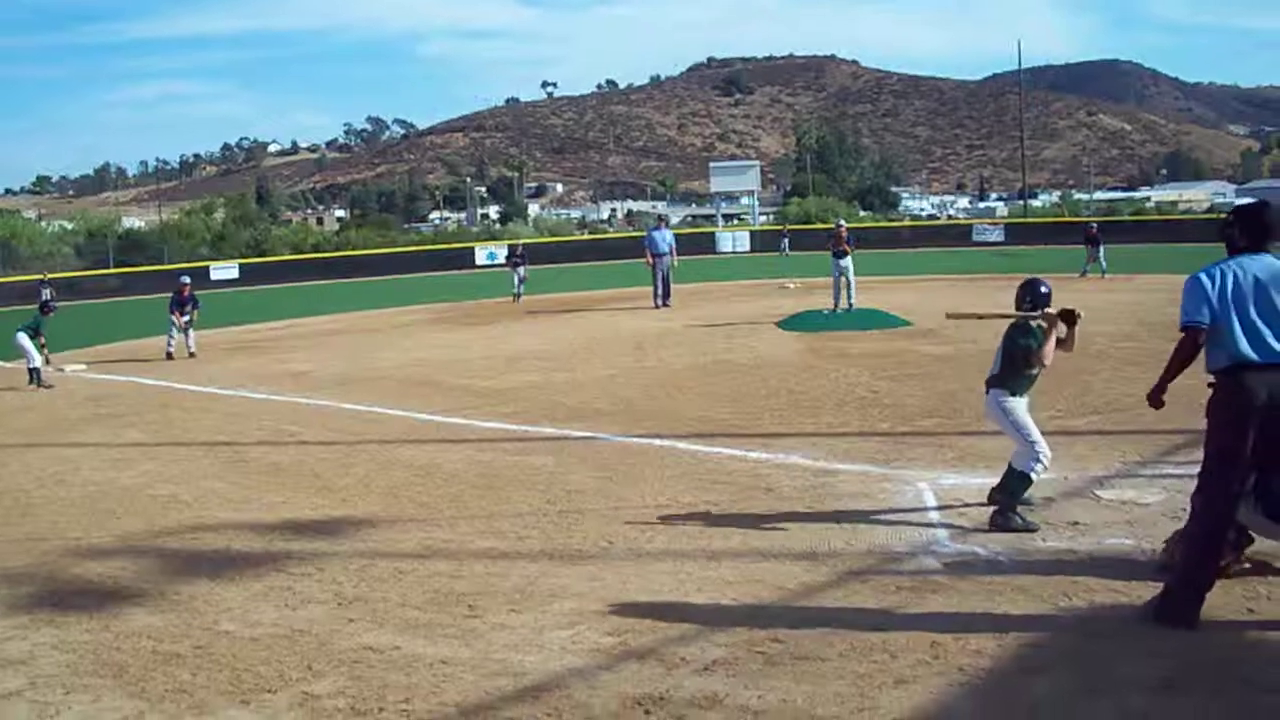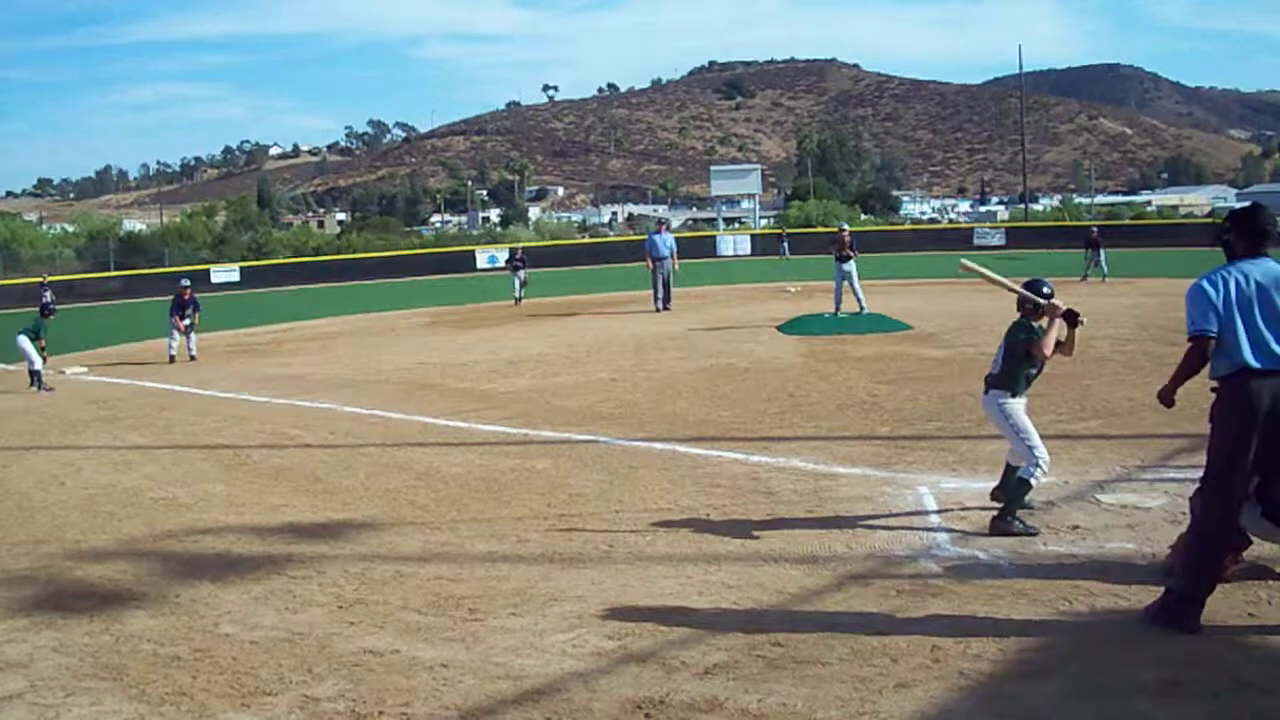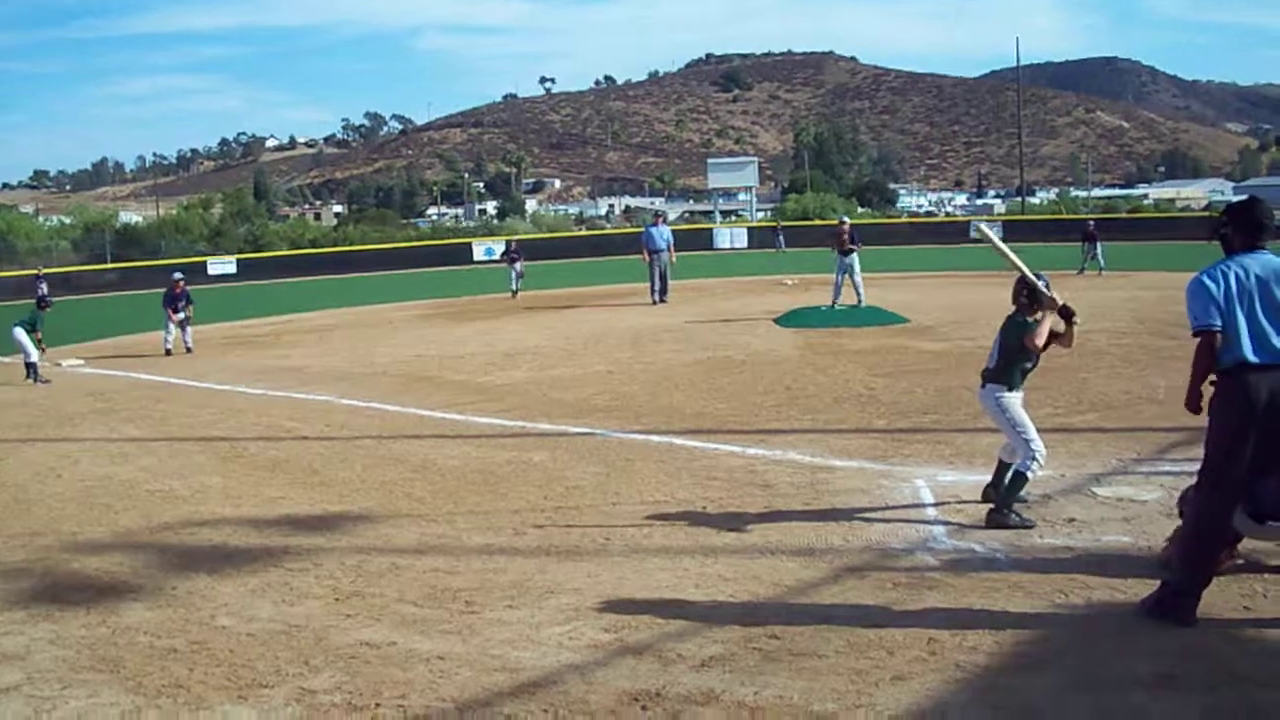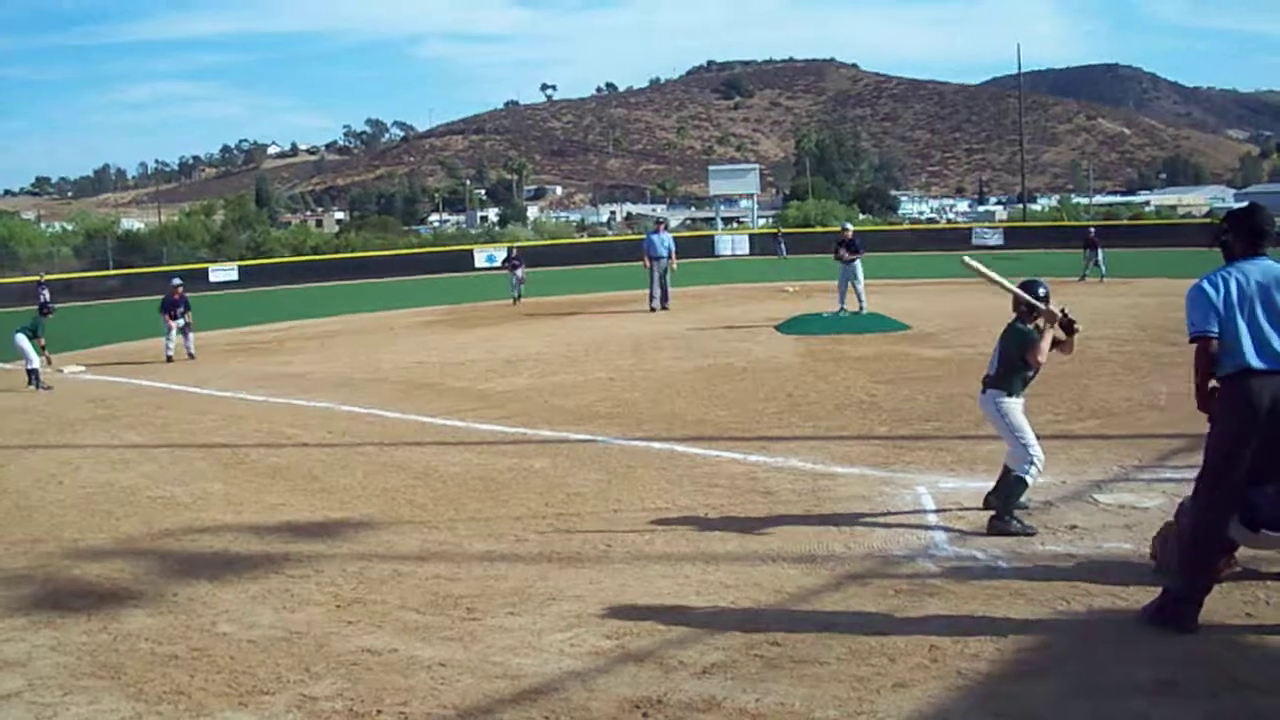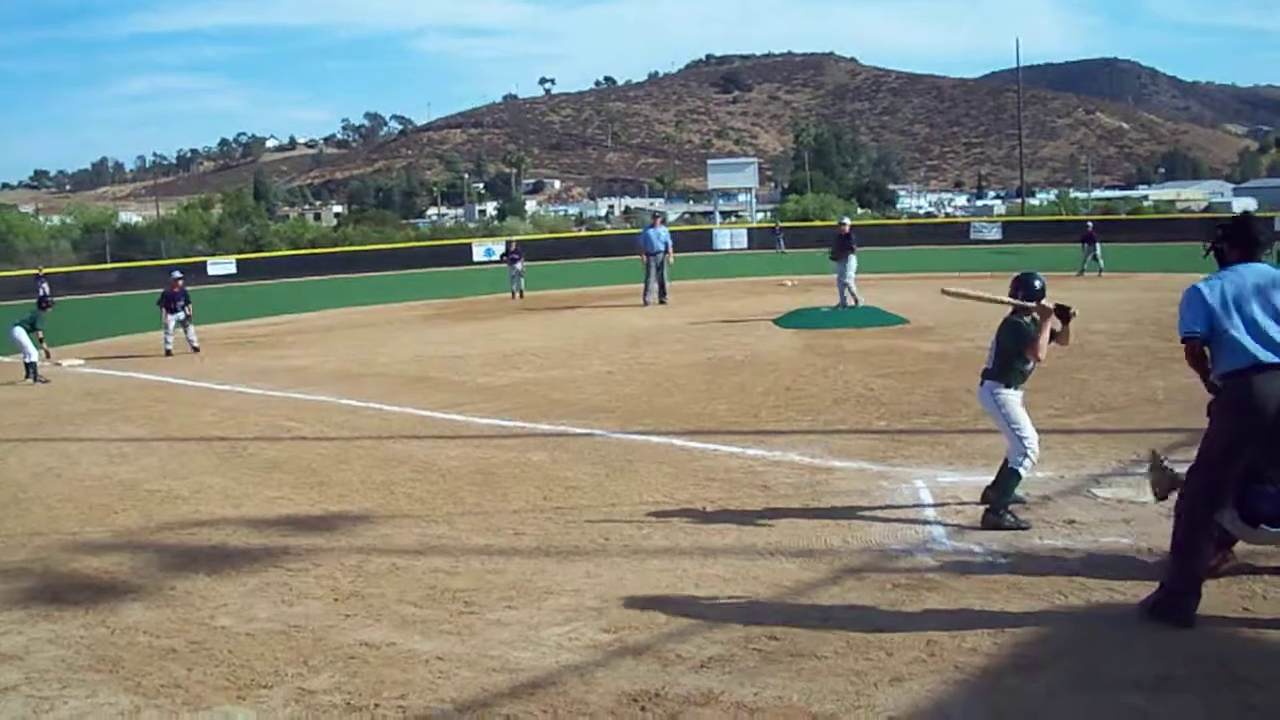
dt=0.2s
person 1, frame 1
left shoulder: (1207, 279)
left elbow: (1195, 339)
left wrist: (1161, 384)
left hip: (1239, 389)
left knee: (1218, 495)
left ankle: (1182, 600)
person 1, frame 2
left shoulder: (1210, 285)
left elbow: (1203, 348)
left wrist: (1171, 386)
left hip: (1243, 394)
left knee: (1219, 499)
left ankle: (1183, 604)
person 1, frame 3
left shoulder: (1210, 279)
left elbow: (1211, 342)
left wrist: (1194, 388)
left hip: (1242, 388)
left knee: (1215, 493)
left ankle: (1179, 597)
person 1, frame 4
left shoulder: (1209, 286)
left elbow: (1207, 348)
left wrist: (1202, 391)
left hip: (1243, 393)
left knee: (1212, 498)
left ankle: (1181, 604)
person 1, frame 5
left shoulder: (1204, 290)
left elbow: (1194, 348)
left wrist: (1210, 379)
left hip: (1245, 392)
left knee: (1201, 492)
left ankle: (1178, 597)
person 2, frame 1
left shoulder: (1035, 329)
right shoulder: (1021, 330)
left elbow: (1067, 347)
right elbow: (1044, 361)
left wrist: (1071, 325)
right wrist: (1053, 327)
left hip: (1013, 398)
right hip: (1004, 400)
left knee: (1026, 447)
right knee: (1040, 454)
left ankle: (1002, 491)
right ankle: (1005, 514)
person 2, frame 2
left shoulder: (1034, 329)
right shoulder: (1022, 329)
left elbow: (1066, 351)
right elbow: (1045, 352)
left wrist: (1072, 326)
right wrist: (1055, 319)
left hip: (1010, 398)
right hip: (1002, 400)
left knee: (1023, 445)
right knee: (1039, 458)
left ankle: (1005, 489)
right ankle: (1005, 518)
person 2, frame 3
left shoulder: (1030, 322)
right shoulder: (1016, 323)
left elbow: (1066, 343)
right elbow: (1036, 343)
left wrist: (1069, 323)
right wrist: (1049, 312)
left hip: (1007, 392)
right hip: (999, 394)
left knee: (1017, 441)
right knee: (1035, 452)
left ankle: (996, 487)
right ankle: (1001, 510)
person 2, frame 4
left shoulder: (1034, 330)
right shoulder: (1017, 332)
left elbow: (1067, 350)
right elbow: (1038, 360)
left wrist: (1070, 333)
right wrist: (1049, 326)
left hip: (1010, 398)
right hip: (1000, 400)
left knee: (1022, 447)
right knee: (1033, 457)
left ankle: (998, 495)
right ankle: (1002, 517)
person 2, frame 5
left shoulder: (1030, 323)
right shoulder: (1014, 325)
left elbow: (1063, 340)
right elbow: (1039, 355)
left wrist: (1065, 321)
right wrist: (1046, 320)
left hip: (1009, 391)
right hip: (998, 392)
left knee: (1025, 441)
right knee: (1027, 449)
left ankle: (996, 490)
right ankle: (996, 511)
